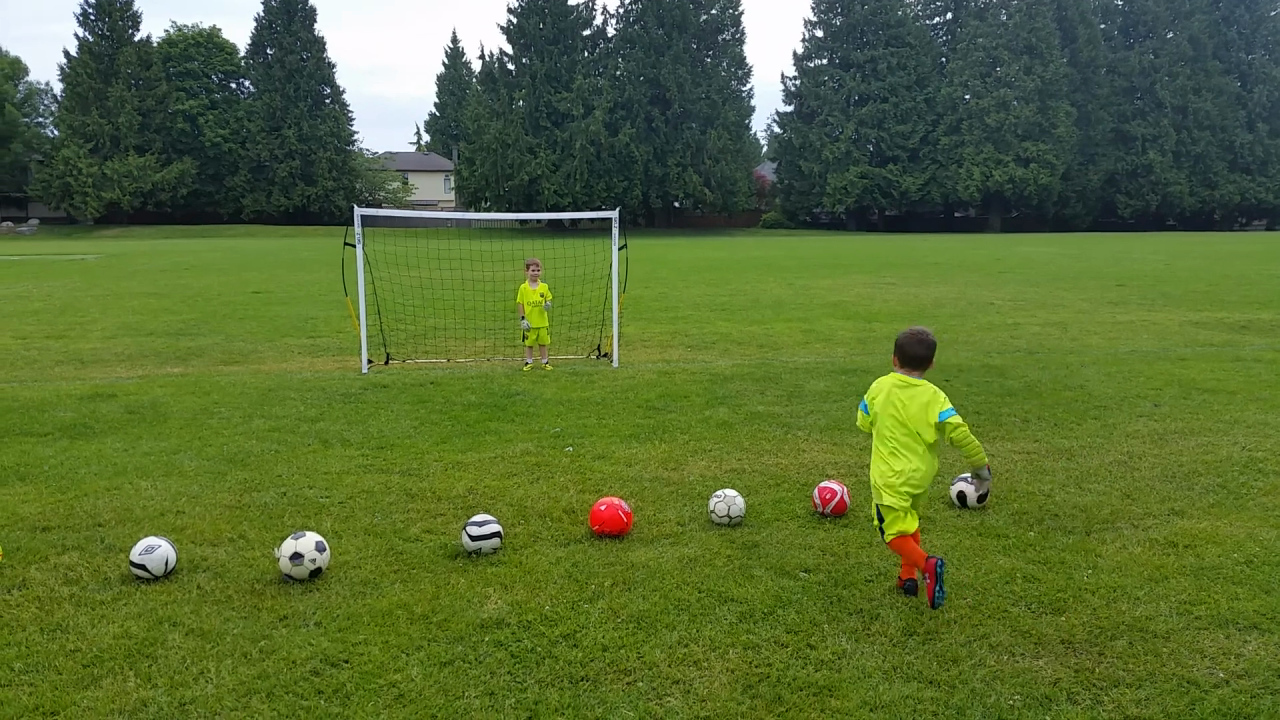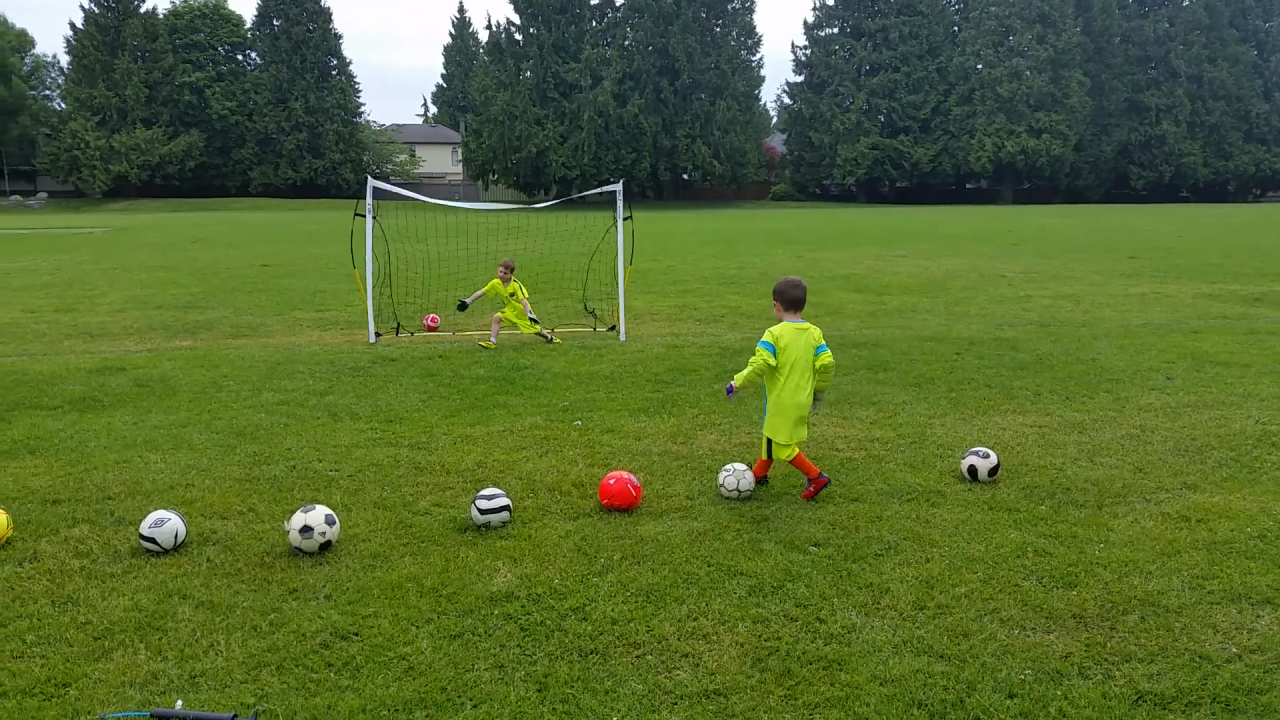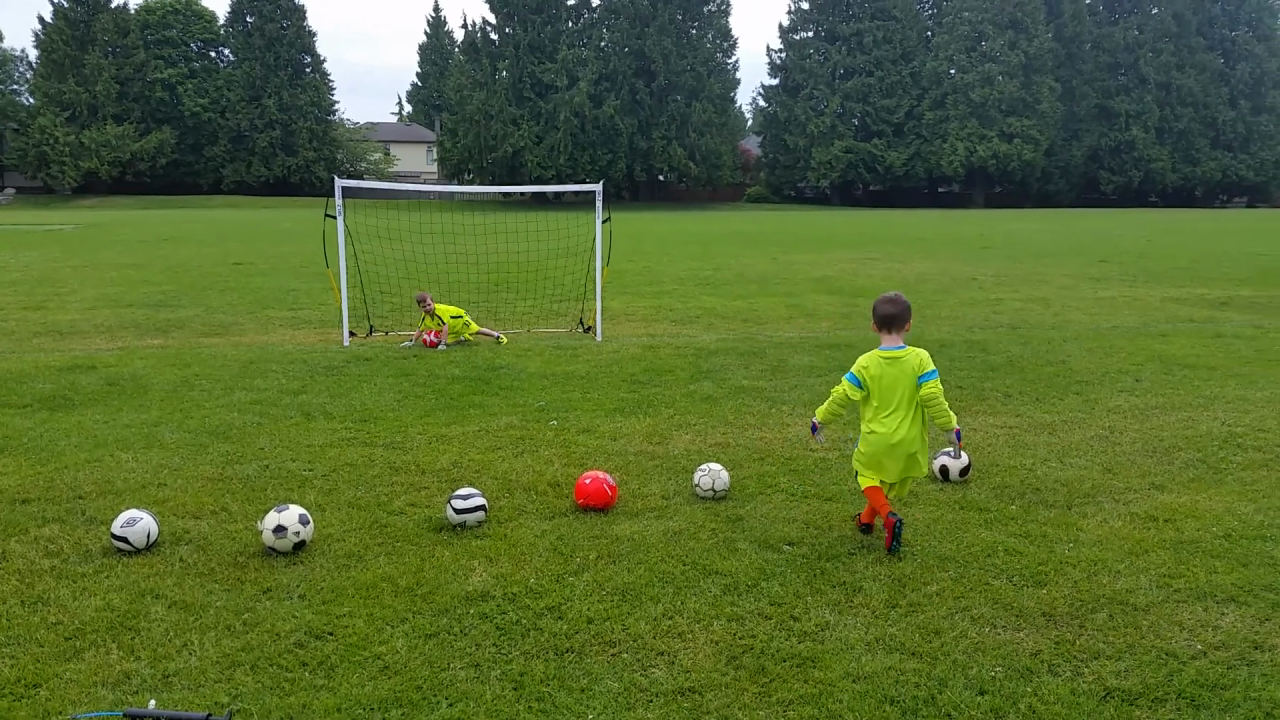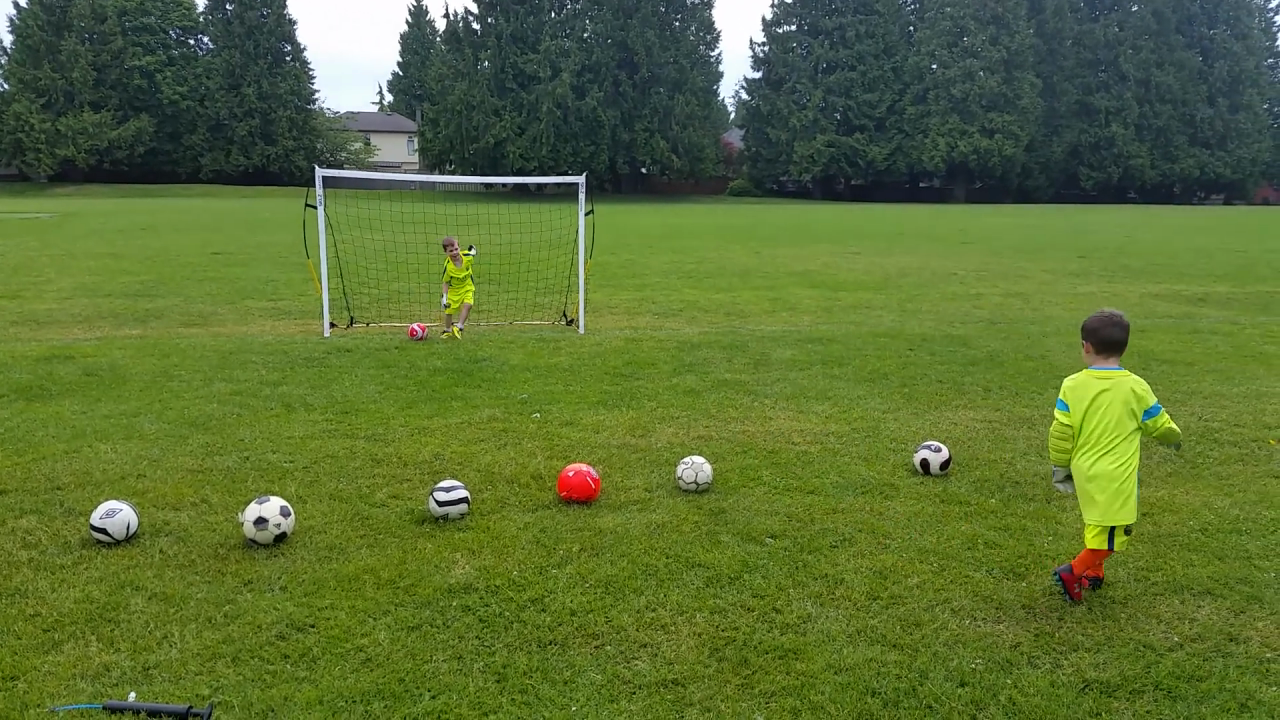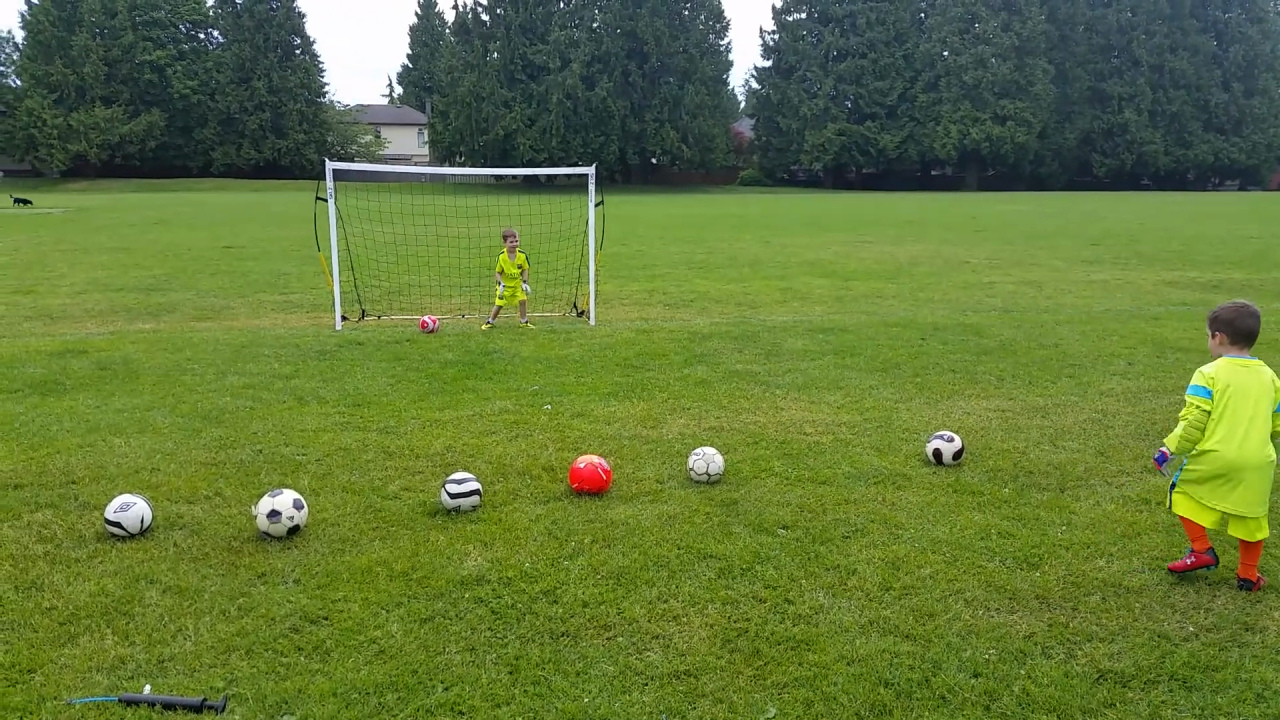
dt=1s
person 1, frame 1
left shoulder: (879, 387)
right shoulder: (934, 397)
left elbow: (864, 422)
right elbow: (960, 434)
right wrist: (981, 466)
left hip: (889, 475)
right hip: (922, 475)
left knee: (896, 532)
right knee: (908, 515)
left ankle: (927, 564)
right ankle: (911, 576)
person 1, frame 2
left shoulder: (775, 334)
right shoulder: (815, 333)
left elbow: (759, 366)
right elbow: (827, 364)
left wrist: (736, 383)
right wrist: (818, 391)
left hip: (783, 403)
right hip: (803, 402)
left knee: (782, 446)
right knee: (773, 440)
left ankle: (816, 477)
right ankle: (758, 474)
person 1, frame 3
left shoulder: (865, 363)
right shoulder: (920, 358)
left elbow: (841, 396)
right elbow: (933, 397)
left wrist: (819, 418)
right wrist: (950, 426)
left hip: (877, 438)
right hip: (909, 440)
left knee: (868, 474)
right knee: (893, 481)
left ankle: (887, 516)
right ankle: (867, 518)
person 1, frame 4
left shoulder: (1073, 385)
right shoulder: (1136, 387)
left elbow: (1060, 433)
right elbow: (1161, 426)
left wrist: (1060, 468)
right wrist: (1174, 438)
left hip: (1085, 472)
right hip: (1117, 476)
left knee: (1099, 524)
right knee: (1111, 530)
left ankle: (1092, 573)
right ankle: (1075, 571)
person 1, frame 5
left shoulder: (1208, 373)
left elbow: (1194, 421)
left wrist: (1169, 449)
left hip: (1215, 459)
left knee: (1182, 492)
right knee: (1252, 517)
left ankle: (1202, 551)
right ankle: (1248, 575)
